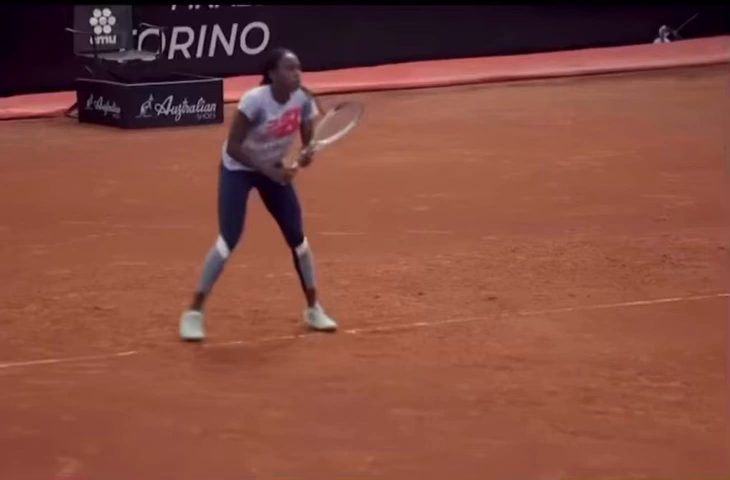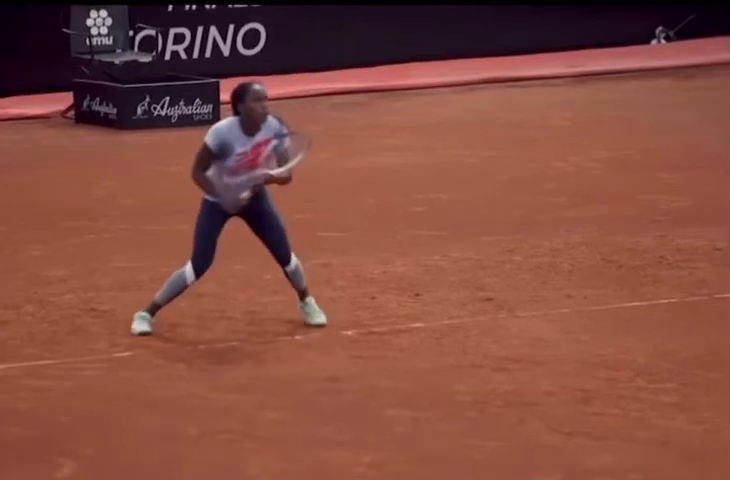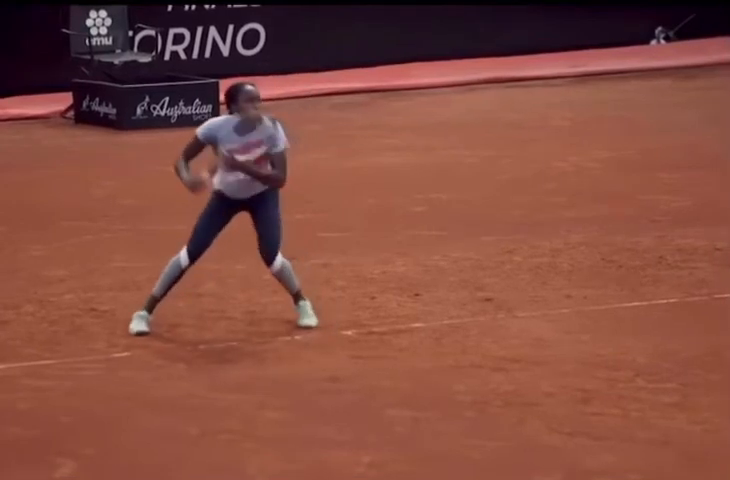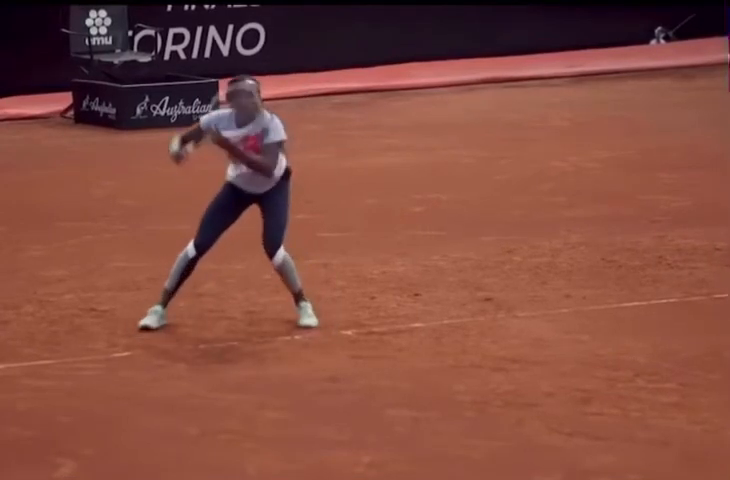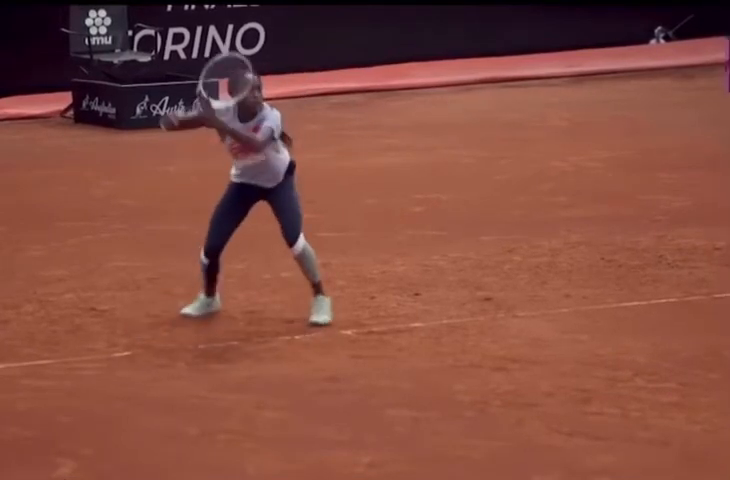
dt=1s
person 1, frame 1
left shoulder: (303, 100)
right shoulder: (255, 100)
left elbow: (309, 141)
right elbow: (233, 147)
left wrist: (307, 155)
right wrist: (269, 171)
left hip: (274, 169)
right hip: (238, 170)
left knee: (297, 238)
right knee: (228, 240)
left ankle: (313, 308)
right ankle: (194, 312)
person 1, frame 2
left shoulder: (275, 128)
right shoulder: (222, 132)
left elbow: (286, 174)
right elbow: (198, 173)
left wrist: (271, 178)
right wrist: (224, 197)
left hip: (254, 196)
right hip: (218, 201)
left knee: (284, 254)
right knee: (199, 265)
left ankle: (307, 302)
right ankle: (147, 313)
person 1, frame 3
left shoulder: (271, 129)
right shoulder: (216, 127)
left elbow: (280, 179)
right elbow: (182, 159)
left wrist: (242, 166)
right wrist: (187, 178)
left hip: (262, 195)
right hip: (225, 195)
left knee: (270, 255)
right knee: (191, 252)
left ankle: (302, 304)
right ankle: (145, 312)
person 1, frame 4
left shoulder: (270, 123)
right shoulder: (219, 119)
left elbow: (268, 169)
right elbow: (181, 140)
left wrist: (230, 148)
right wrist: (177, 149)
left hip: (273, 187)
right hip: (238, 186)
left knee: (273, 248)
right knee: (198, 245)
left ankle: (303, 304)
right ankle: (160, 308)
person 1, frame 5
left shoulder: (270, 115)
right shoulder: (222, 113)
left elbow: (256, 143)
right elbow: (174, 122)
left wrist: (218, 124)
right wrist: (171, 121)
left hip: (278, 181)
right hip: (243, 182)
left knee: (294, 239)
right knee: (211, 246)
left ankle: (320, 298)
right ankle: (209, 298)
